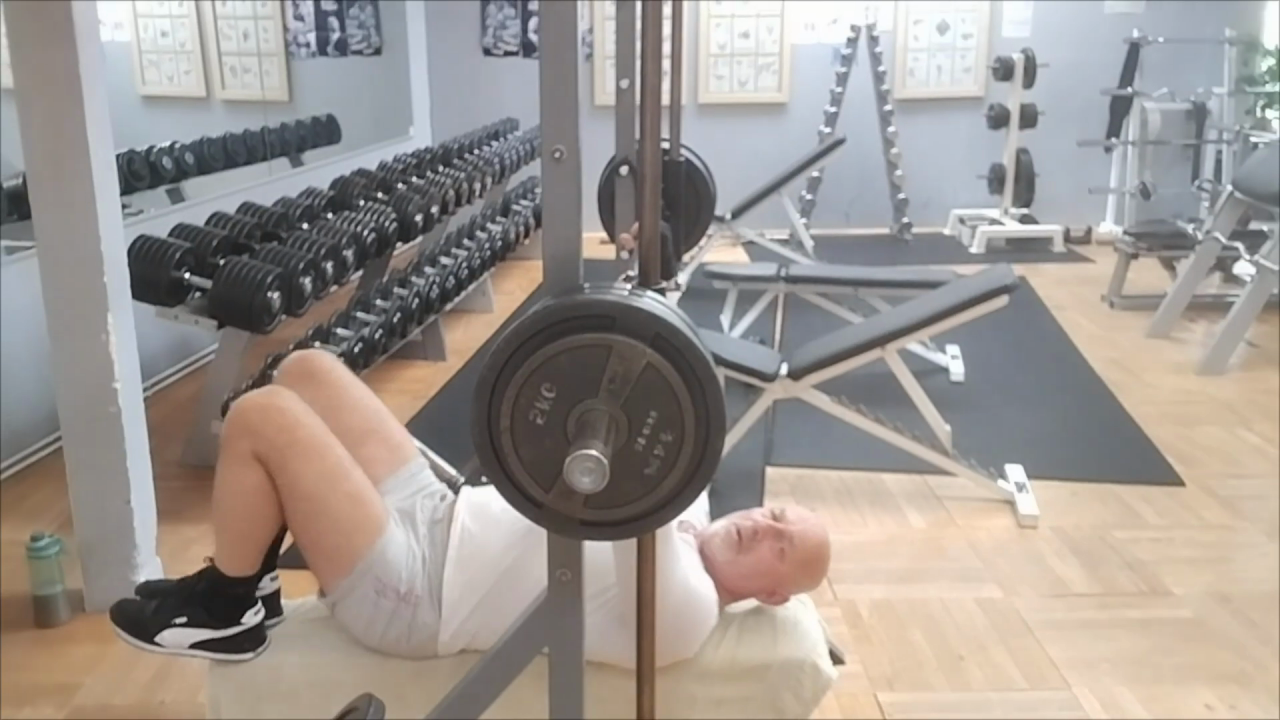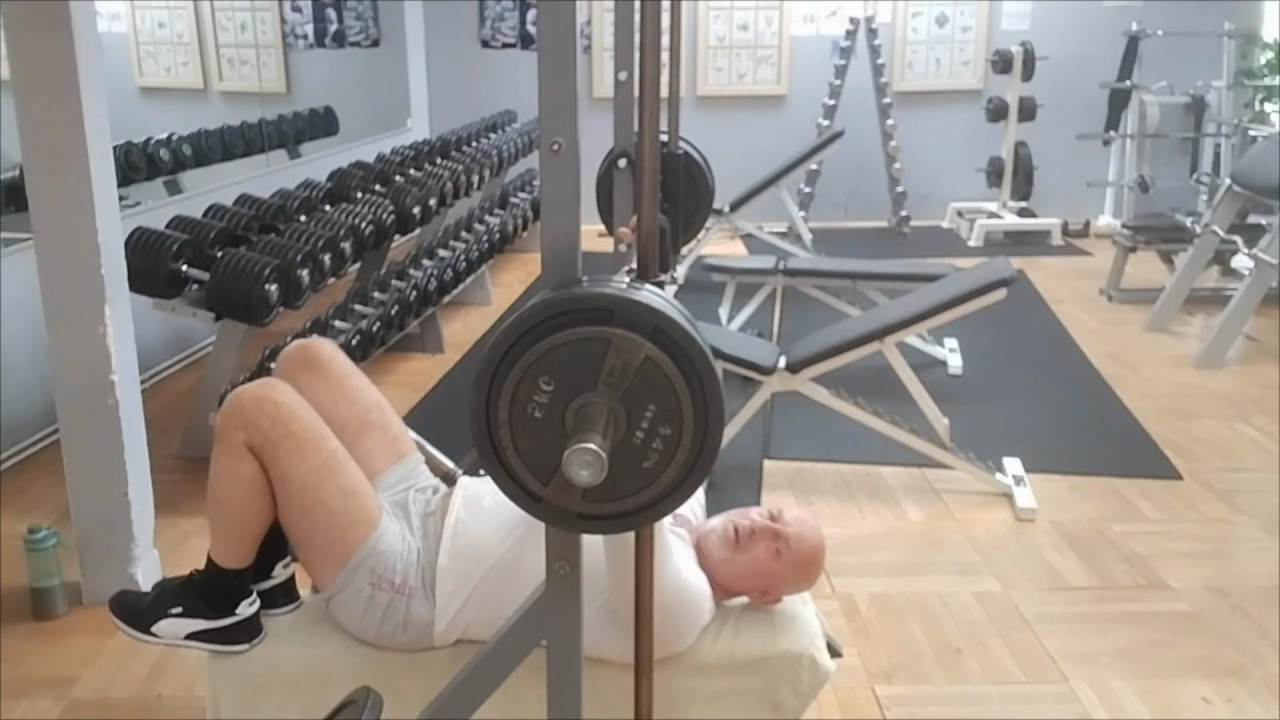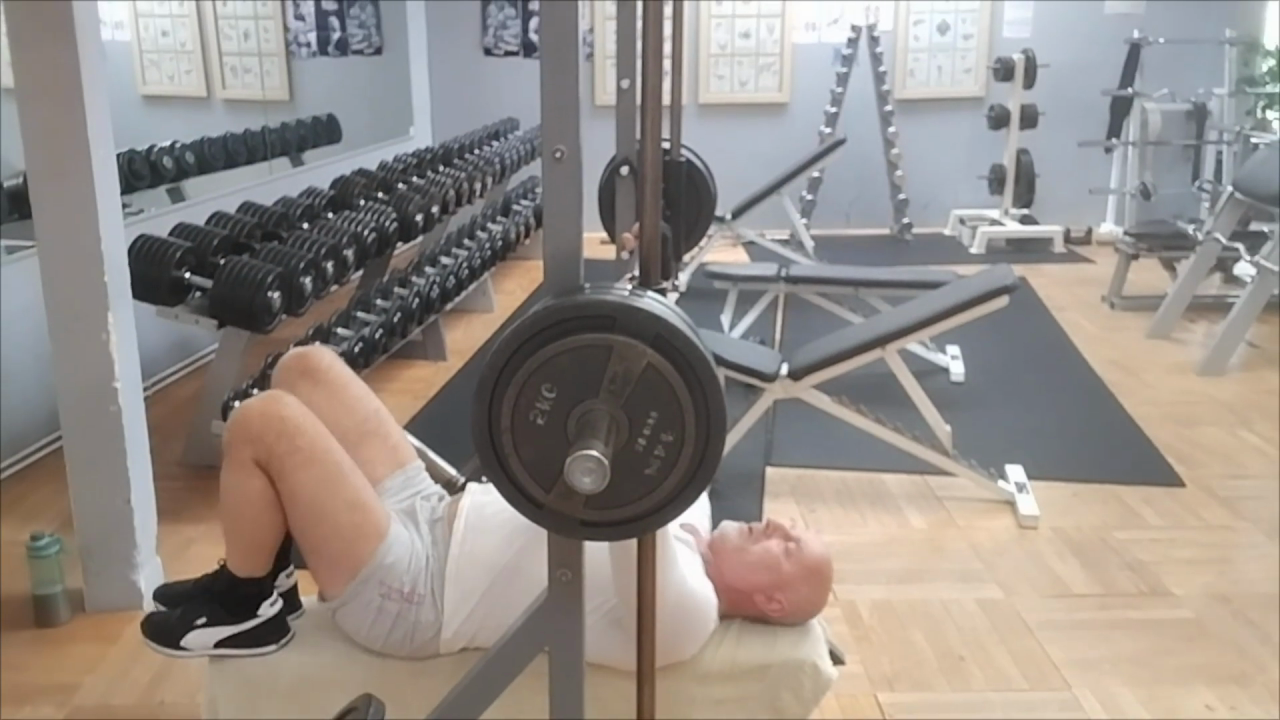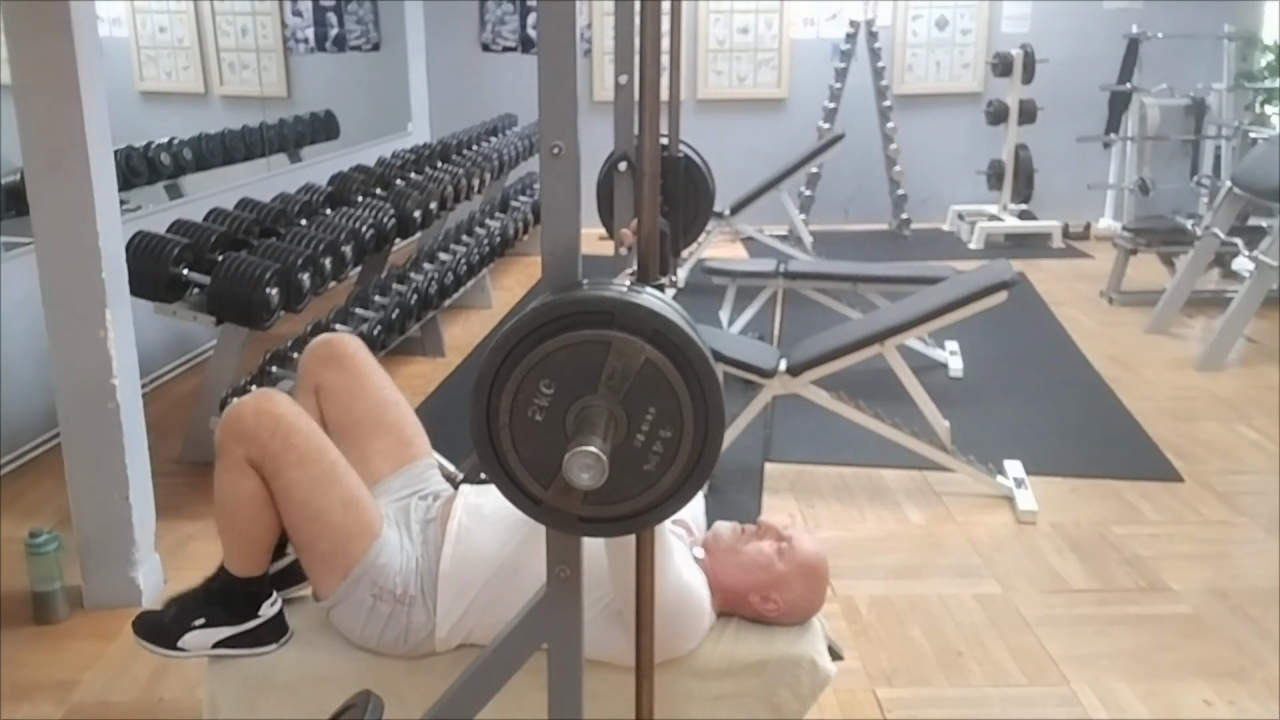
dt=0.5s
person 1, frame 1
left shoulder: (683, 609)
right shoulder: (690, 516)
left hip: (406, 594)
right hip: (432, 517)
left knee: (259, 417)
right knee: (307, 370)
left ankle: (224, 613)
right ankle: (244, 578)
person 1, frame 2
left shoulder: (679, 603)
right shoulder: (684, 510)
left hip: (398, 586)
right hip: (422, 510)
left knee: (253, 409)
right knee: (307, 359)
left ankle: (220, 604)
right ankle: (264, 571)
person 1, frame 3
left shoulder: (682, 610)
right shoulder: (691, 523)
left hip: (404, 597)
right hip: (430, 518)
left knee: (261, 422)
right knee: (305, 367)
left ankle: (241, 609)
right ankle: (261, 577)
person 1, frame 4
left shoulder: (677, 609)
right shoulder: (686, 515)
left hip: (399, 593)
right hip: (430, 517)
left knee: (253, 420)
right knee: (331, 353)
left ankle: (240, 609)
right ankle: (276, 555)
